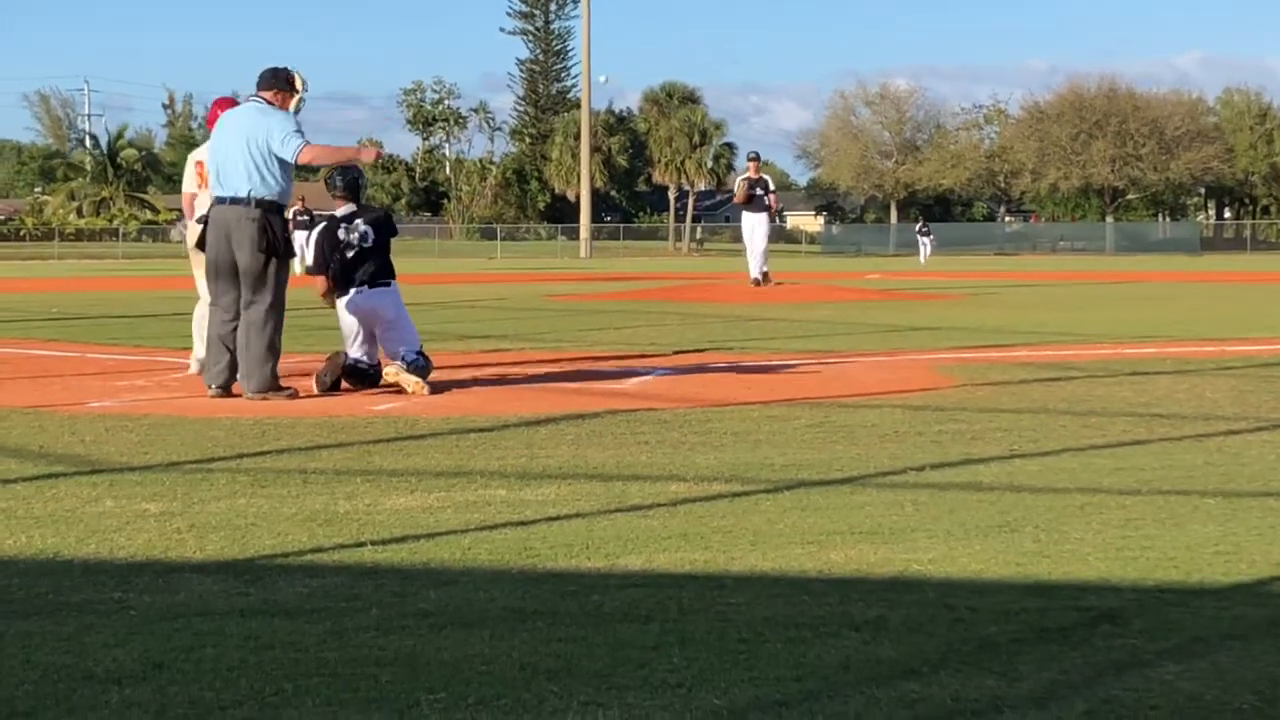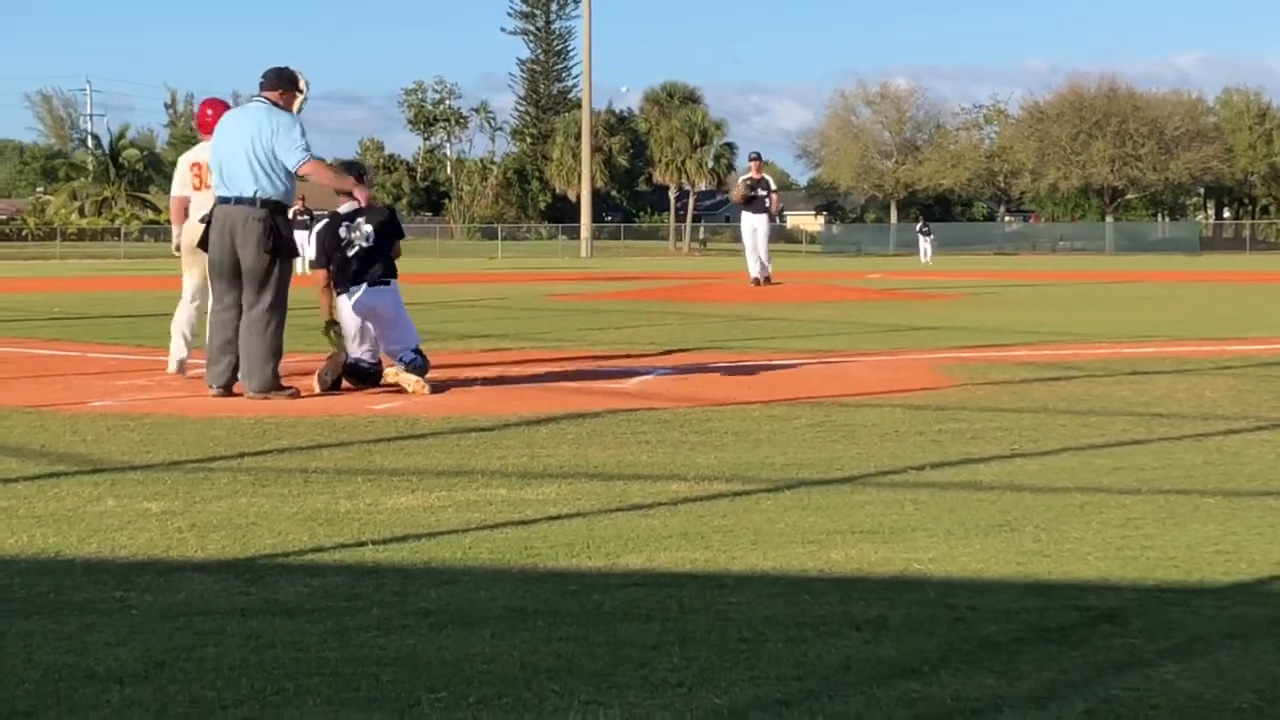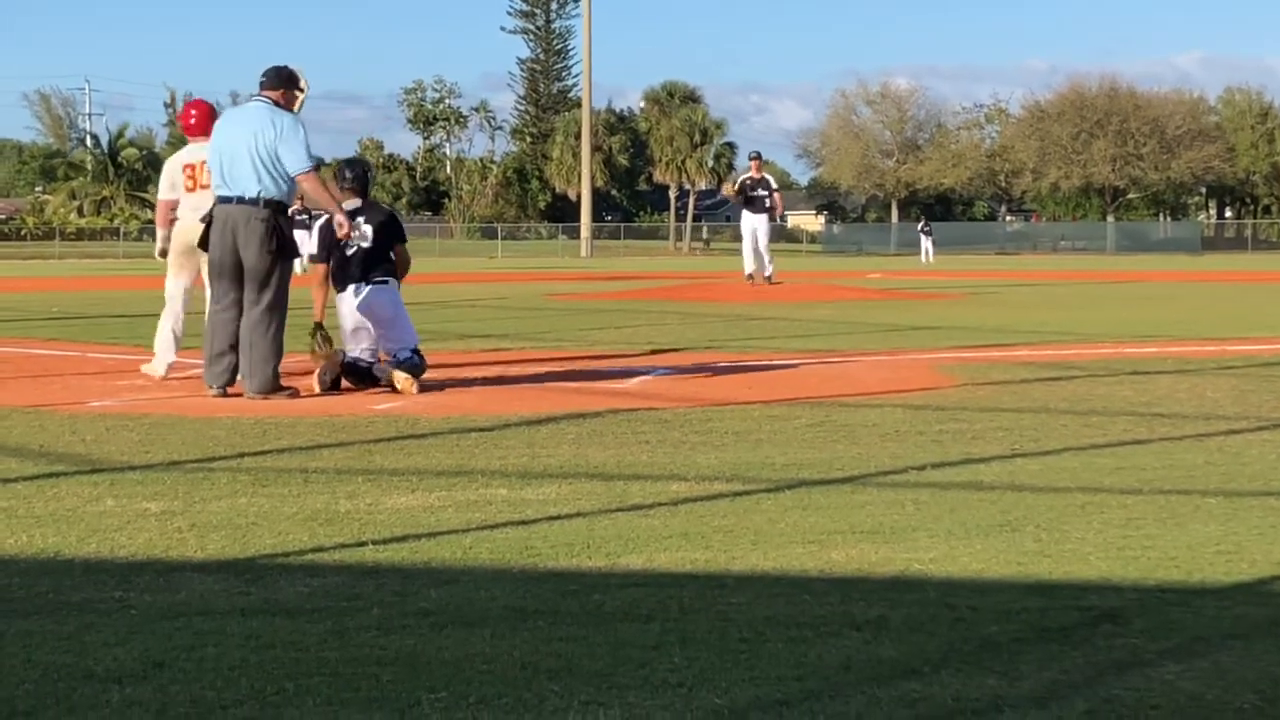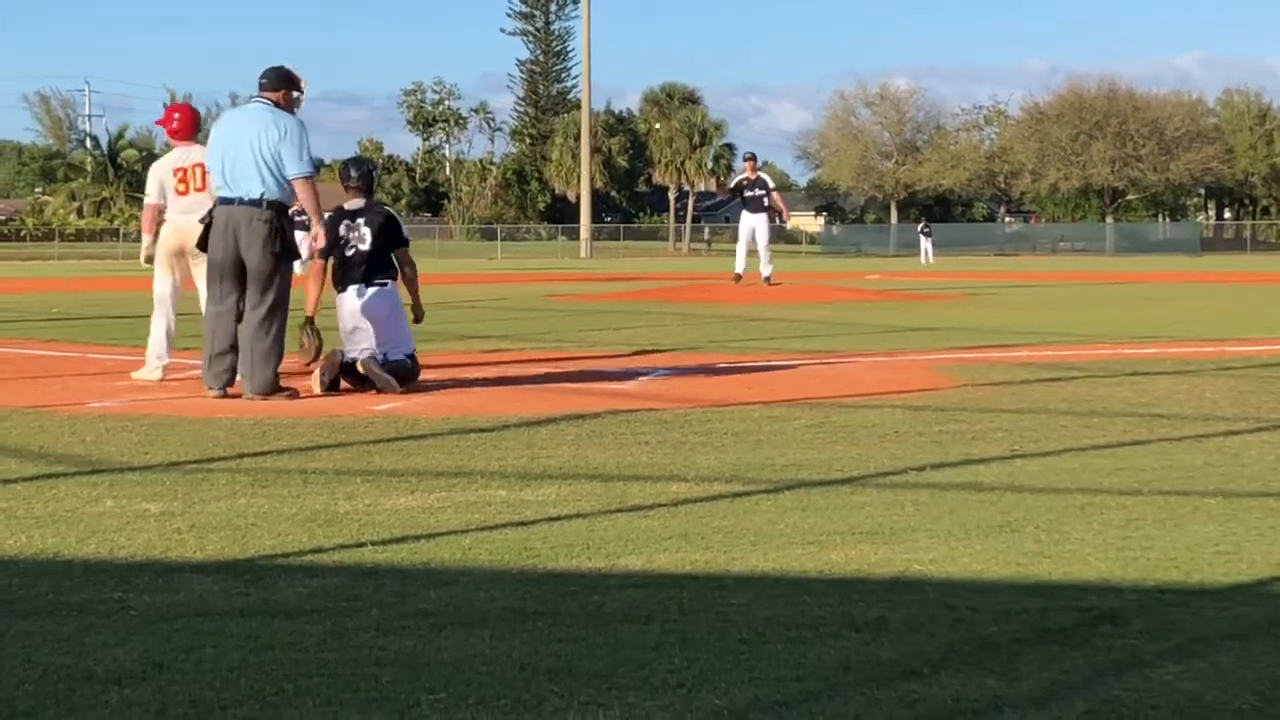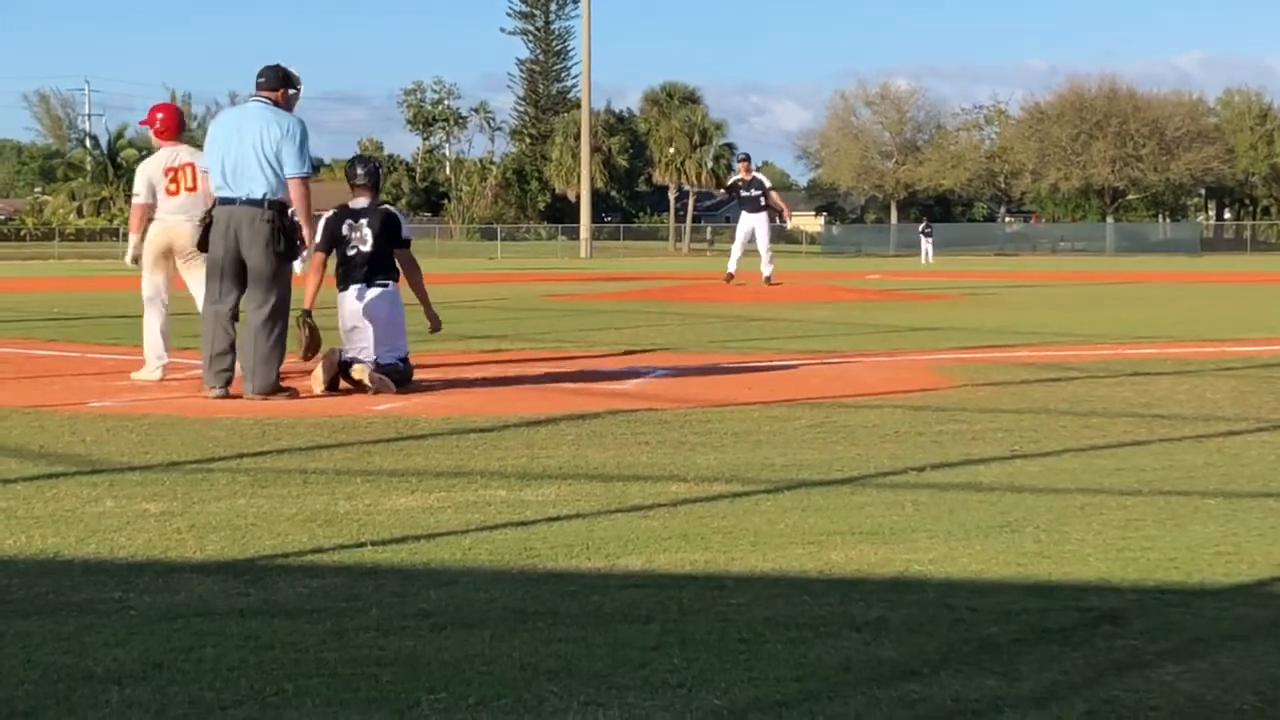
dt=0.1s
person 1, frame 1
left shoulder: (225, 119)
right shoulder: (276, 120)
left elbow: (215, 169)
right elbow: (305, 154)
right wrist: (357, 154)
left hip: (219, 214)
right hip: (257, 217)
left knee: (224, 302)
right knee: (261, 303)
left ankle: (217, 379)
right ankle: (260, 382)
person 1, frame 2
left shoulder: (227, 119)
right shoulder: (279, 121)
left elbow: (215, 169)
right elbow: (307, 166)
right wrist: (353, 186)
left hip: (223, 214)
right hip: (261, 217)
left knee: (225, 301)
right knee: (264, 302)
left ankle: (219, 379)
right ankle: (260, 382)
person 1, frame 3
left shoulder: (226, 119)
right shoulder: (286, 122)
left elbow: (214, 170)
right elbow: (305, 174)
right wrist: (337, 213)
left hip: (224, 214)
right hip: (263, 216)
left knee: (224, 301)
right knee: (265, 302)
left ankle: (218, 379)
right ankle: (263, 382)
person 1, frame 4
left shoulder: (225, 120)
right shoulder: (287, 123)
left elbow: (212, 173)
right elbow: (301, 179)
right wrist: (318, 223)
left hip: (225, 215)
right hip: (264, 218)
left knee: (222, 302)
right knee: (266, 303)
left ankle: (217, 380)
right ankle: (261, 383)
person 1, frame 5
left shoulder: (223, 119)
right shoulder: (289, 124)
left elbow: (209, 177)
right elbow: (297, 181)
left wrist: (219, 215)
right wrist: (306, 225)
left hip: (225, 215)
right hip: (266, 217)
left knee: (220, 301)
right knee: (268, 303)
left ankle: (217, 380)
right ankle: (262, 383)
person 2, frame 1
left shoulder: (196, 155)
left elbow: (187, 200)
left wrist: (190, 227)
left hip: (199, 228)
left knee: (207, 297)
left ankle: (199, 358)
person 2, frame 2
left shoulder: (187, 159)
left elbow: (177, 204)
left wrist: (176, 235)
left hip: (193, 229)
left knee: (191, 297)
left ankle: (178, 356)
person 2, frame 3
left shoulder: (174, 161)
left elbow: (164, 207)
left wrist: (161, 240)
left hip: (183, 230)
left knee: (175, 299)
left ankle: (162, 361)
person 2, frame 4
left shoulder: (162, 165)
left elbow: (151, 210)
left wrist: (146, 245)
left hip: (172, 232)
right hip: (204, 232)
left knee: (164, 301)
left ankle: (156, 365)
person 2, frame 5
left shoulder: (149, 165)
right shoulder: (200, 159)
left elbow: (139, 210)
right elbow: (215, 199)
left wrist: (133, 246)
left hip: (159, 232)
right hip: (193, 232)
left knee: (155, 301)
right knee: (207, 296)
left ankle: (155, 364)
person 3, frame 1
left shoulder: (321, 231)
right shoulder: (379, 216)
left elbow: (324, 287)
left hip: (347, 302)
right hip: (383, 294)
left knee: (366, 373)
right knee: (418, 363)
left ankle: (343, 365)
right ankle: (400, 369)
person 3, frame 2
left shoulder: (323, 227)
right shoulder: (384, 215)
left elbow: (323, 282)
left wrist: (329, 320)
left hip: (348, 300)
right hip: (383, 293)
left knee: (367, 373)
right knee: (415, 362)
left ankle: (344, 364)
right ankle: (401, 368)
person 3, frame 3
left shoulder: (325, 224)
right shoulder: (385, 214)
left elbow: (320, 277)
right elbow: (403, 259)
left wrist: (317, 323)
left hip: (346, 299)
right hip: (382, 291)
left knee: (364, 374)
right knee: (412, 362)
left ankle: (342, 363)
right ankle: (393, 366)
person 3, frame 4
left shoulder: (329, 221)
right shoulder: (386, 216)
left elbow: (317, 271)
right elbow: (406, 263)
left wrist: (309, 317)
right wrist: (417, 302)
left hip: (347, 298)
right hip: (382, 293)
left knee: (362, 376)
right knee: (406, 366)
left ankle: (341, 364)
right ankle: (381, 364)
person 3, frame 5
left shoulder: (332, 217)
right shoulder: (390, 215)
left elbow: (317, 265)
right elbow: (407, 264)
left wrist: (307, 310)
right wrist: (428, 308)
left hip: (348, 298)
right hip: (382, 294)
left knee: (359, 374)
right knee: (398, 369)
left ankle: (338, 362)
right ankle: (374, 370)
